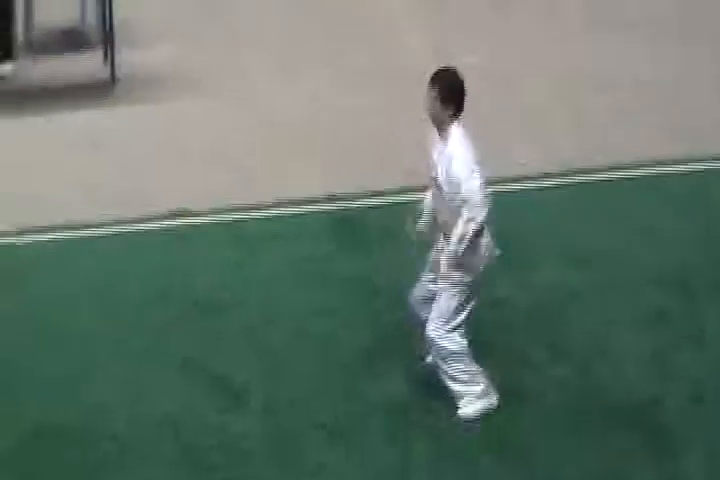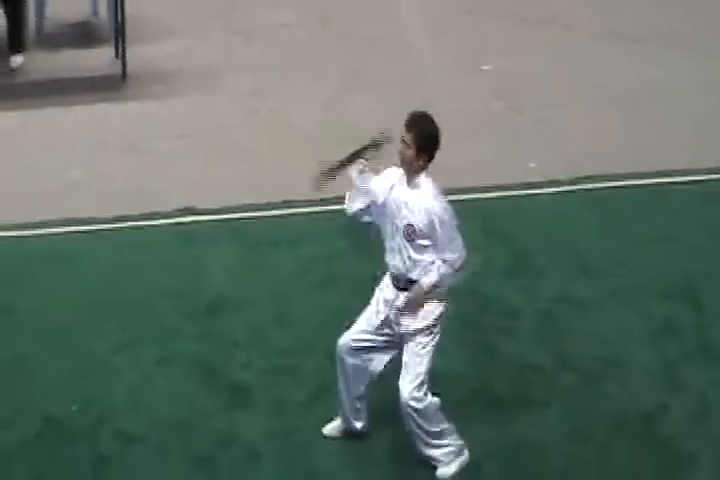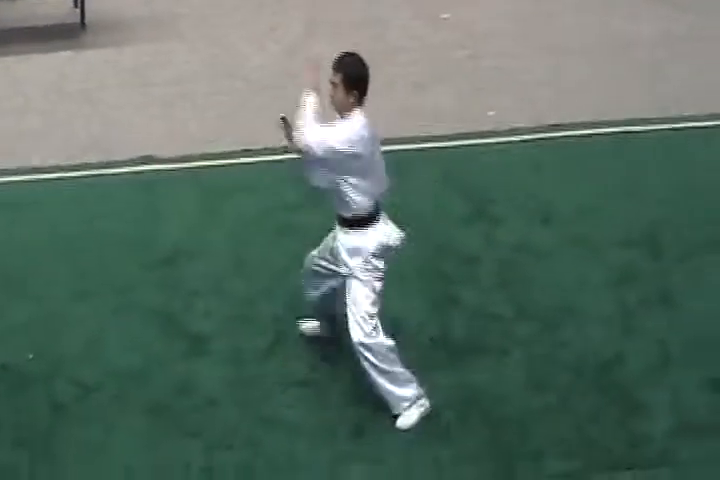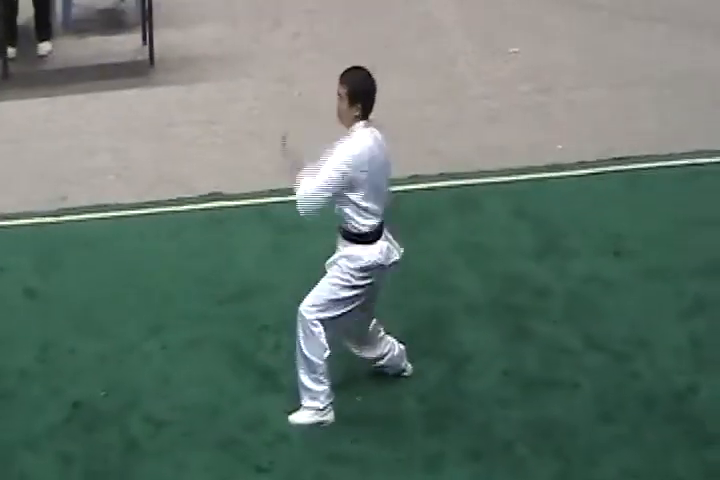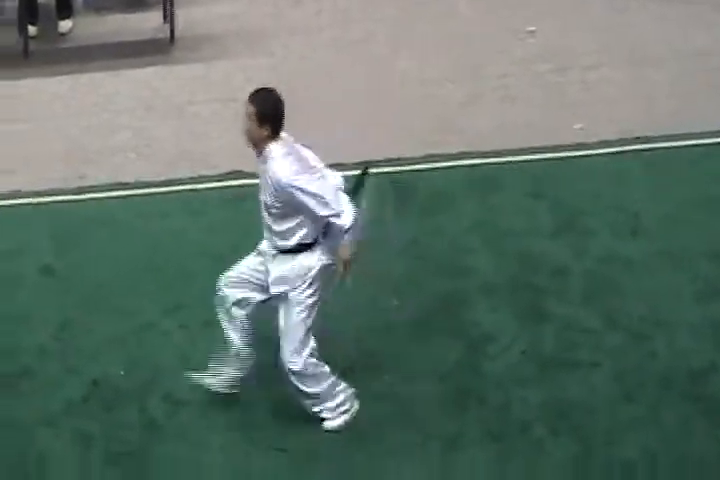
dt=1s
person 1, frame 1
left shoulder: (458, 150)
right shoulder: (442, 140)
left elbow: (475, 208)
left wrist: (454, 250)
right wrist: (428, 219)
left hip: (463, 250)
right hip: (446, 242)
left knee: (441, 329)
right knee: (421, 301)
left ankle: (479, 394)
right ankle: (442, 356)
person 1, frame 2
left shoulder: (433, 204)
right shoulder: (390, 180)
left elbow: (454, 257)
right elbow: (356, 207)
left wrist: (426, 289)
right wrist: (360, 177)
left hip: (420, 304)
right hip: (390, 291)
left knee: (411, 394)
right knee: (349, 348)
right ankle: (352, 420)
person 1, frame 3
left shoulder: (352, 134)
right shoulder: (346, 124)
left elbow: (313, 145)
right elbow: (314, 158)
left wrist: (309, 99)
right wrist: (297, 138)
left hip: (365, 240)
right hip: (350, 230)
left knee: (363, 331)
right knee: (316, 269)
left ankle: (410, 399)
right ankle: (328, 322)
person 1, frame 4
left shoulder: (350, 150)
right shoulder: (374, 141)
left elbow: (309, 201)
left wrist: (306, 177)
left hip: (359, 254)
right hip: (373, 246)
left knee: (311, 316)
right knee: (354, 322)
left ankle: (318, 406)
right ankle: (395, 360)
person 1, frame 5
left shoulder: (284, 172)
right shoulder: (276, 151)
left elbow: (336, 205)
right elbow: (330, 180)
left wrist: (346, 245)
left hip: (300, 264)
right hip: (274, 251)
left knee: (295, 357)
right knee: (230, 289)
left ankle: (339, 404)
right ankle: (228, 373)
